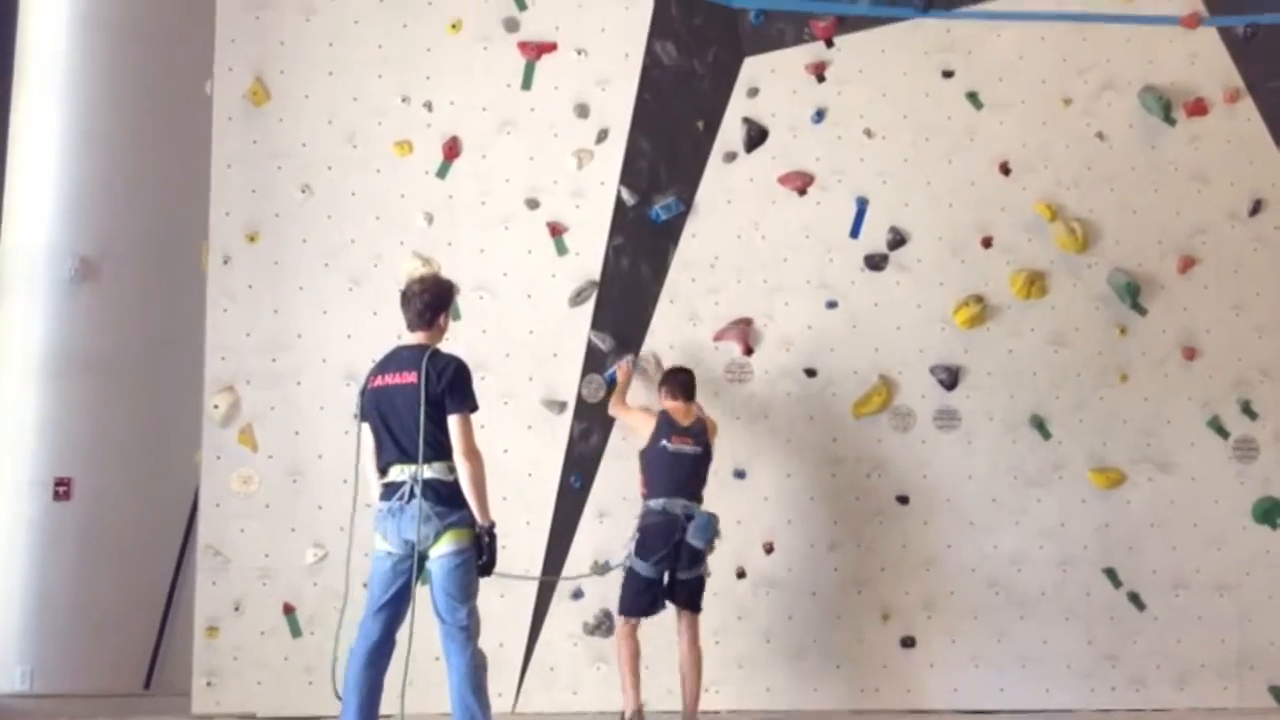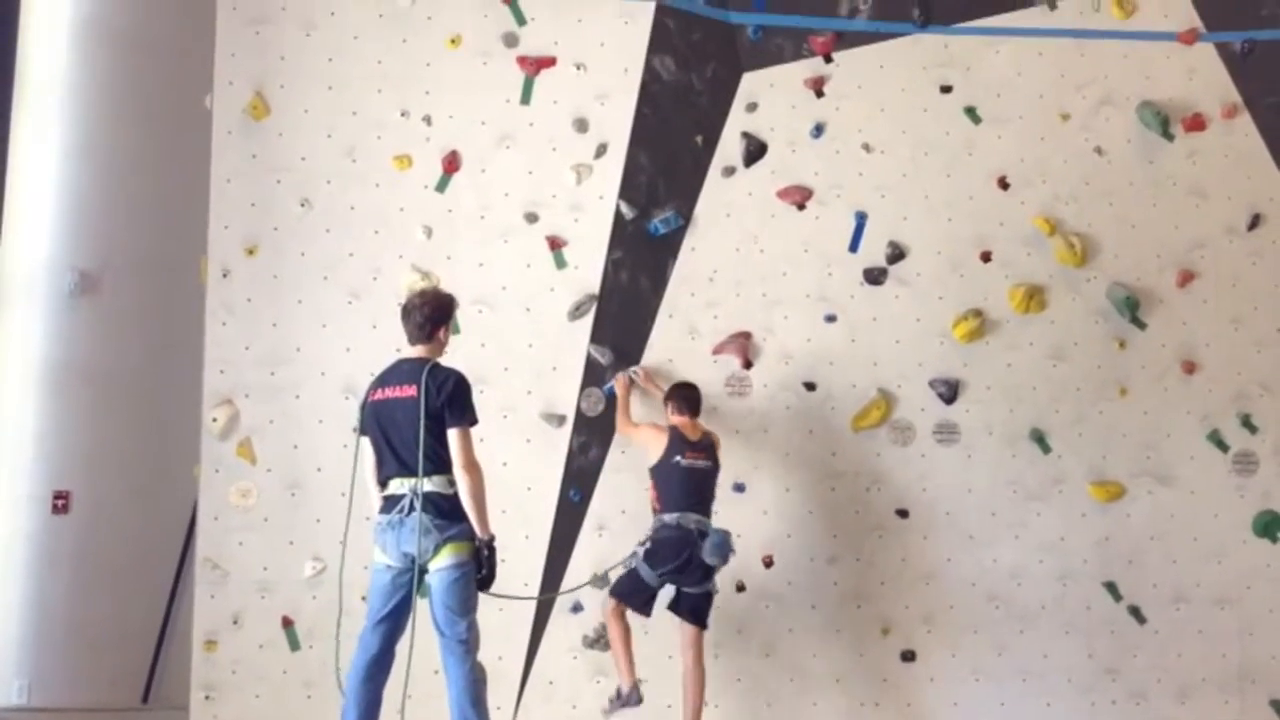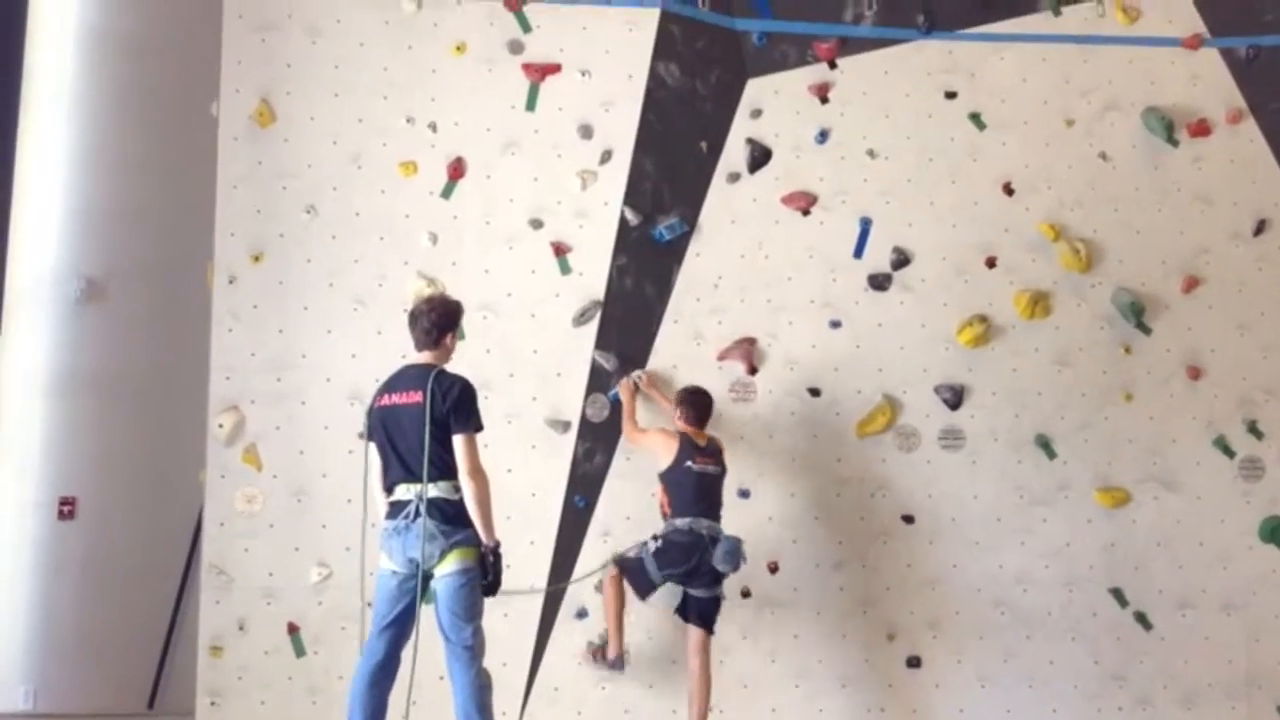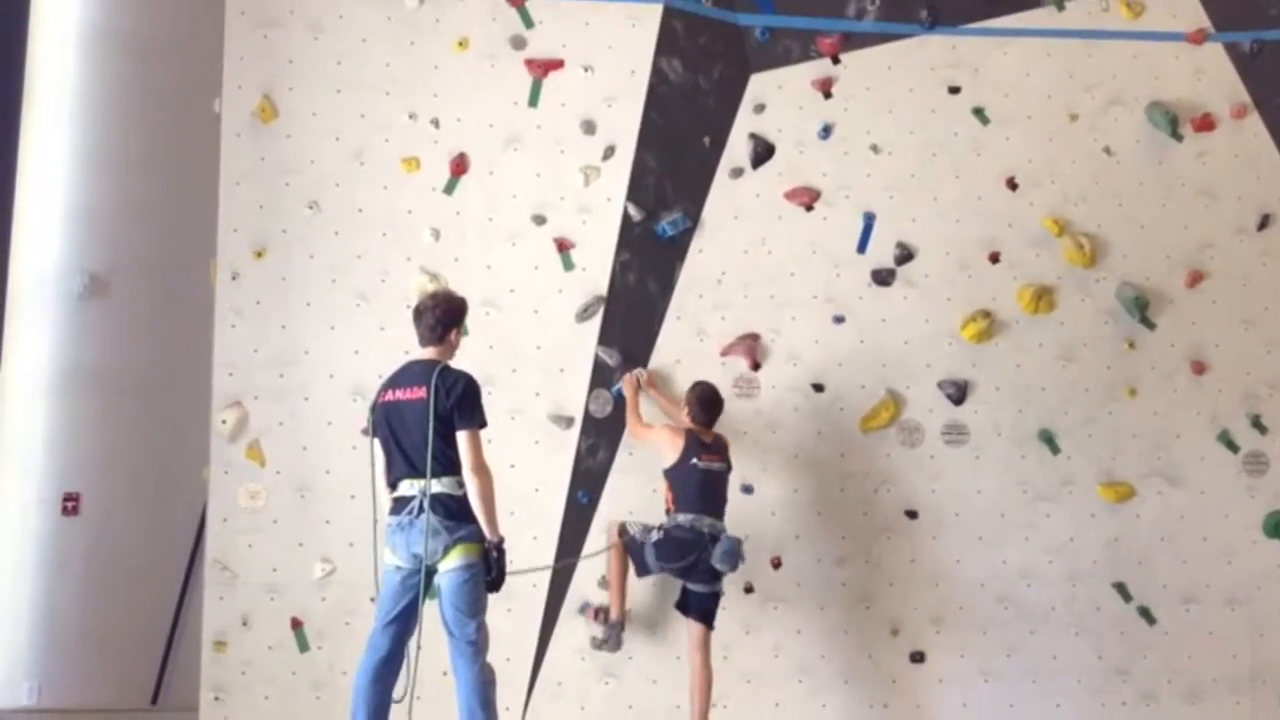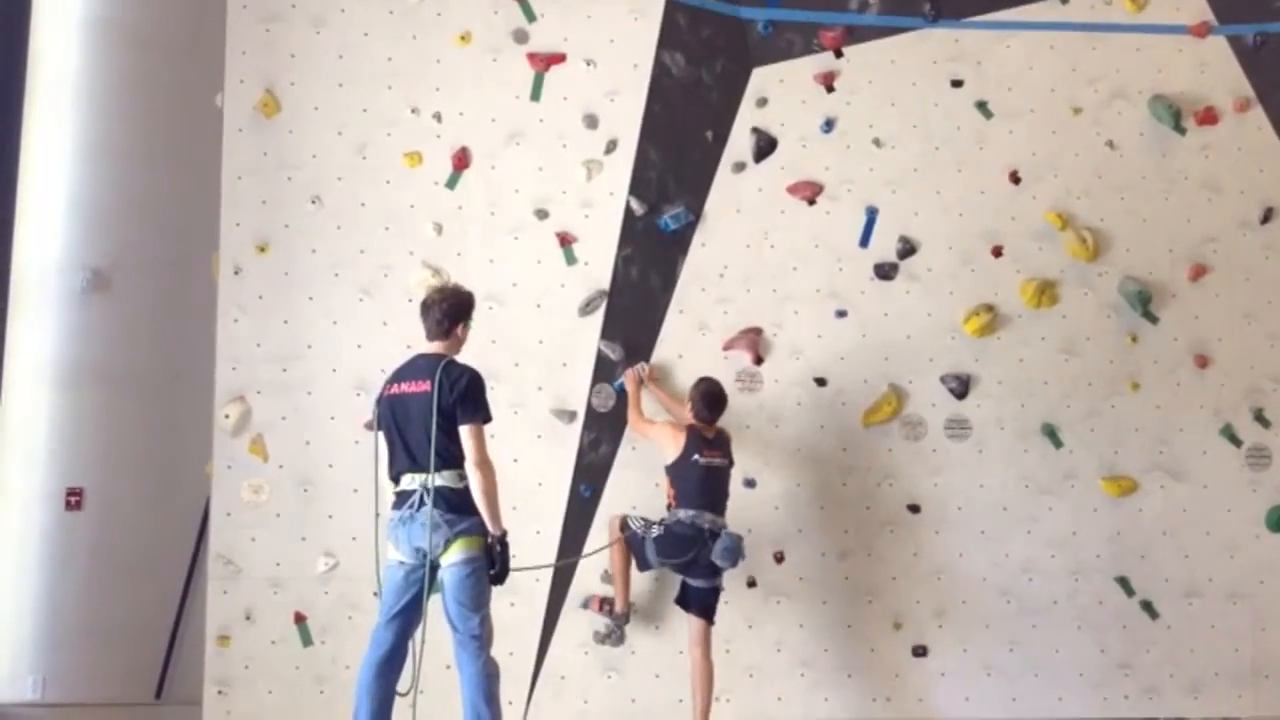
dt=0.2s
person 1, frame 1
left shoulder: (377, 373)
right shoulder: (448, 368)
left elbow: (371, 459)
right elbow: (465, 453)
right wrist: (485, 523)
left hip: (392, 510)
right hip: (442, 510)
left knee: (375, 631)
right knee: (459, 634)
person 1, frame 2
left shoulder: (377, 387)
right shoulder: (447, 381)
left elbow: (371, 471)
right elbow: (464, 467)
right wrist: (485, 537)
left hip: (392, 523)
right hip: (442, 523)
left knee: (374, 643)
right knee: (458, 646)
person 1, frame 3
left shoulder: (384, 393)
right shoulder: (453, 388)
left elbow: (380, 475)
right elbow: (469, 473)
right wrist: (490, 544)
left hip: (397, 529)
right hip: (448, 529)
left knee: (380, 649)
right knee: (463, 652)
person 1, frame 4
left shoulder: (387, 389)
right shoulder: (457, 384)
left elbow: (386, 470)
right elbow: (473, 469)
right wrist: (494, 539)
left hip: (401, 524)
right hip: (451, 524)
left knee: (384, 643)
right knee: (467, 647)
person 1, frame 5
left shoulder: (394, 381)
right shoulder: (462, 378)
right elbow: (476, 463)
right wrist: (497, 533)
left hip: (403, 516)
right hip: (453, 518)
left knee: (388, 637)
right knee: (472, 641)
person 2, frame 1
left shoulder: (649, 421)
right shoulder: (707, 428)
left elbow: (615, 408)
left wrist: (624, 379)
right wrist: (673, 379)
left hip: (656, 529)
left knee: (627, 624)
right knee: (688, 628)
person 2, frame 2
left shoulder: (659, 436)
right shoulder: (712, 443)
left elbow: (623, 426)
right elbow: (688, 417)
left wrist: (623, 393)
right wrist: (653, 387)
left hip: (668, 542)
right hip: (704, 547)
left knee: (614, 605)
right knee: (692, 645)
left ankle: (627, 686)
person 2, frame 3
left shoulder: (668, 442)
right shoulder: (717, 448)
left elbow: (630, 433)
right elbow: (692, 426)
left wrist: (628, 398)
right wrist: (653, 391)
left hip: (678, 546)
right hip: (713, 554)
left knee: (614, 568)
right knee: (698, 651)
left ankle: (613, 651)
person 2, frame 4
left shoulder: (673, 438)
right shoulder: (722, 445)
left elbow: (634, 427)
right elbow: (693, 425)
left wrist: (631, 394)
right wrist: (652, 390)
left hip: (678, 541)
right hip: (712, 550)
left knee: (617, 531)
right knee: (699, 646)
left ankle: (614, 619)
person 2, frame 5
left shoulder: (674, 435)
right shoulder: (724, 440)
left elbow: (635, 421)
right elbow: (692, 420)
left wrist: (633, 388)
right wrist: (653, 386)
left hip: (679, 537)
right hip: (712, 546)
left knee: (618, 523)
right knee: (700, 642)
left ankle: (619, 610)
